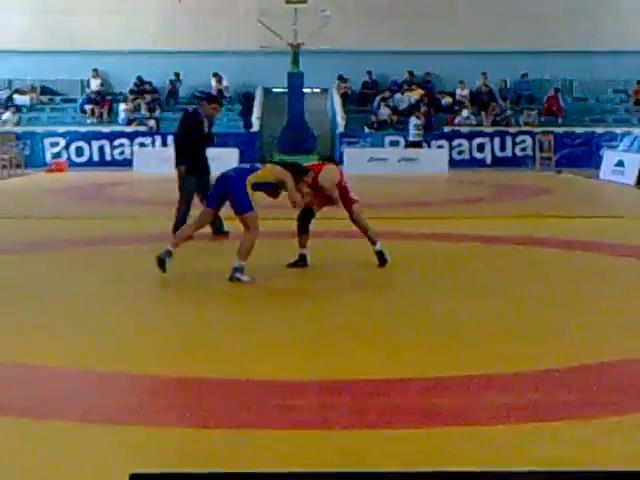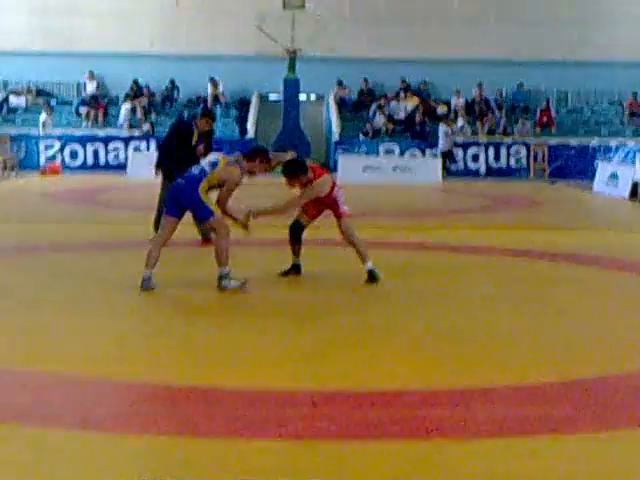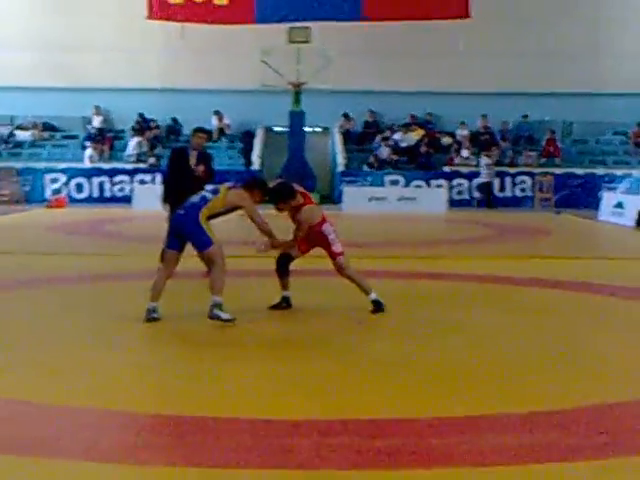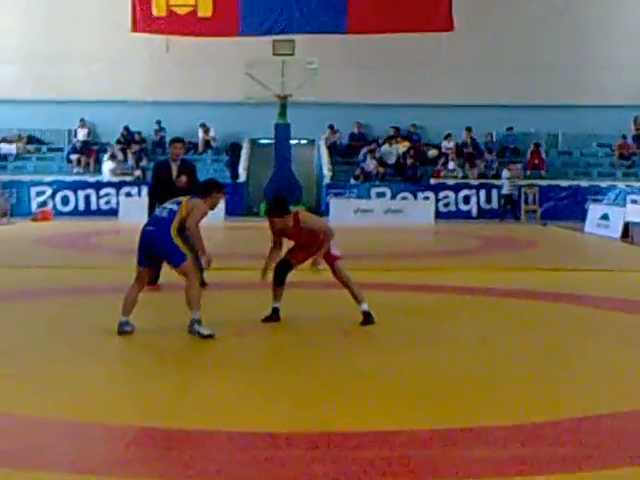
dt=1s
person 1, frame 1
left shoulder: (272, 170)
right shoulder: (286, 175)
left elbow: (274, 194)
right elbow: (297, 201)
left hip: (225, 178)
right hip: (239, 184)
left knee: (200, 222)
right knee: (252, 228)
left ankle: (168, 252)
right ankle: (237, 270)
person 1, frame 2
left shoulder: (235, 159)
right shoulder: (235, 174)
right elbow: (220, 205)
right wrist: (237, 219)
left hip: (178, 187)
right hip: (193, 191)
left knee: (162, 235)
right knee: (222, 231)
left ankle: (147, 278)
right ankle: (224, 278)
person 1, frame 3
left shoulder: (229, 189)
right shoulder: (242, 196)
right elbow: (261, 223)
right wrist: (274, 240)
left hip: (179, 216)
right hip: (194, 219)
left knee: (167, 268)
right knee: (218, 262)
left ankle: (151, 310)
right ankle: (216, 307)
person 1, frame 4
left shoulder: (185, 201)
right shoulder: (202, 205)
right elbow: (191, 226)
left wrist: (195, 256)
right wrist: (204, 252)
left hip: (147, 233)
right hip: (165, 236)
left knee: (139, 283)
right knee: (193, 276)
left ankle: (124, 323)
right ankle: (195, 322)
person 2, frame 1
left shoulder: (208, 120)
right shoulder: (189, 116)
right elbow: (179, 140)
left wrist: (210, 138)
right wrist: (180, 163)
left hip: (200, 164)
right hip: (187, 165)
left knee: (208, 196)
right knee: (186, 197)
left ankle: (217, 227)
right ankle: (179, 229)
person 2, frame 2
left shoulder: (208, 133)
right shoulder: (180, 125)
left elbow: (208, 149)
right elbow: (165, 144)
left wrist: (203, 151)
right wrist: (159, 165)
right hip: (172, 171)
right knee: (164, 202)
left ankle: (205, 235)
right ankle: (159, 232)
person 2, frame 3
left shoulder: (206, 157)
right shoulder: (177, 152)
left elbow: (211, 178)
right elbow: (169, 175)
left wrist: (204, 173)
right wrist: (166, 197)
right hip: (177, 200)
left ankle: (209, 264)
person 2, frame 4
left shoulder: (189, 167)
right shoulder: (159, 167)
left elbow: (196, 188)
right elbow: (153, 191)
left wrist: (186, 184)
right wrist: (151, 213)
left ankle: (198, 278)
right ankle: (154, 279)
person 3, frame 1
left shoulder: (323, 181)
left elbow: (336, 200)
left hip: (341, 185)
right hip: (323, 189)
left knee: (357, 218)
right knee: (303, 217)
left ankle: (378, 251)
right ankle: (303, 257)
person 3, frame 2
left shoulder: (314, 187)
right shoulder: (299, 166)
left elbow: (285, 208)
left wrist: (257, 212)
left hip: (333, 197)
right hip: (316, 198)
left knee: (348, 234)
right knee: (295, 228)
left ankle: (370, 269)
right ankle: (296, 266)
person 3, frame 3
left shoulder: (303, 215)
right shoulder: (294, 191)
left elbow: (295, 243)
right elbow: (280, 184)
left hip: (324, 234)
right hip: (308, 234)
left knee: (344, 270)
right knee: (282, 260)
left ankle: (375, 300)
right ankle: (285, 299)
person 3, frame 4
left shoulder: (303, 219)
right shoulder: (276, 227)
left elbow: (330, 233)
right elbow: (276, 247)
left wrist: (320, 255)
right wrist: (267, 265)
left hip: (321, 243)
right hip: (303, 245)
left knee: (341, 276)
right knee: (279, 269)
left ankle: (366, 312)
right ankle: (275, 311)
